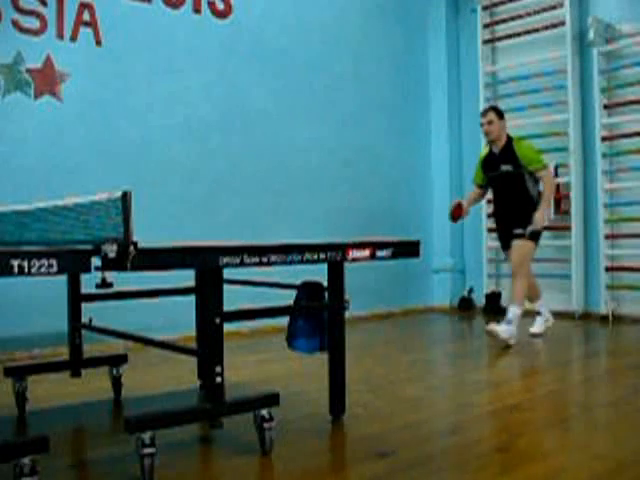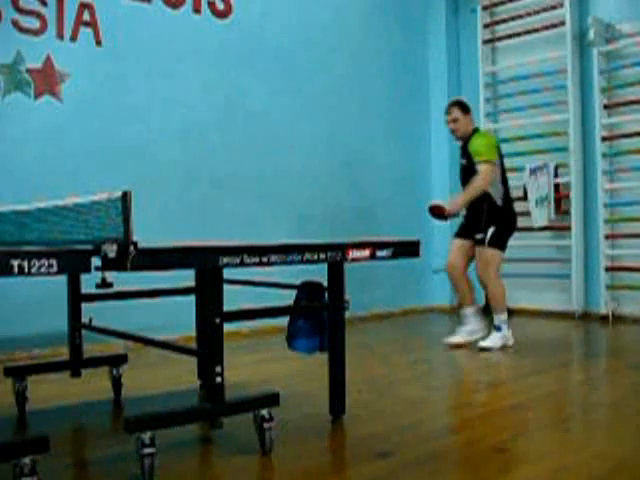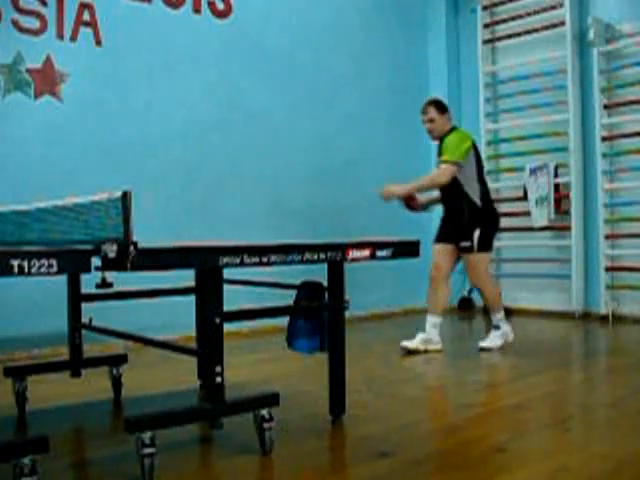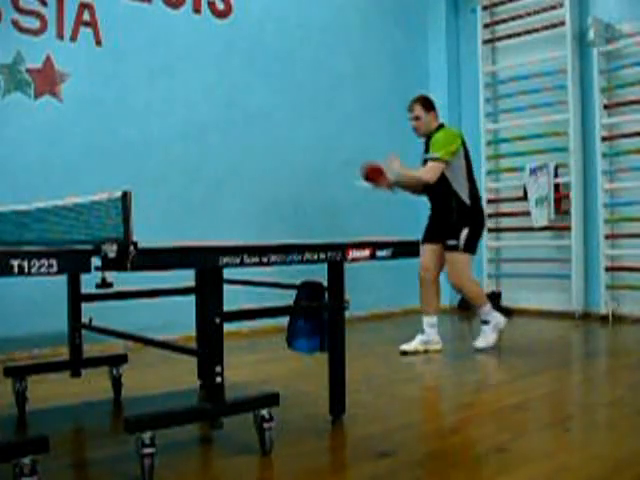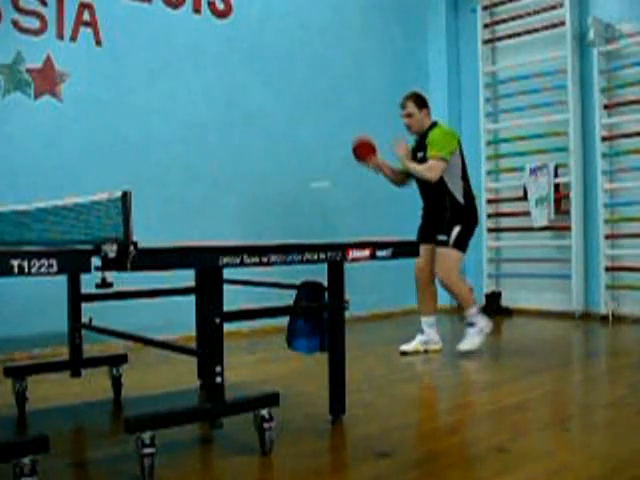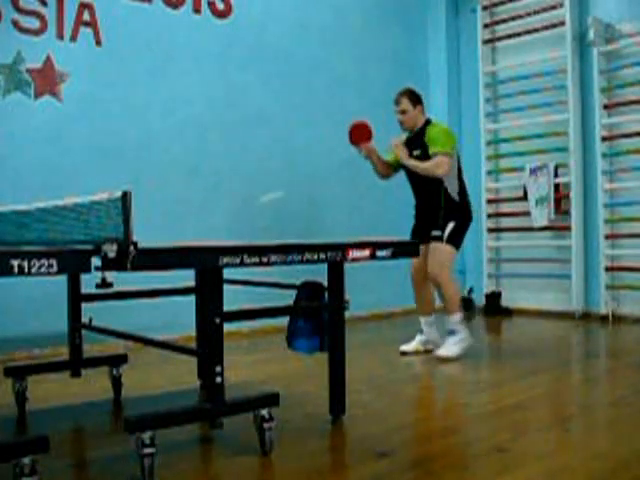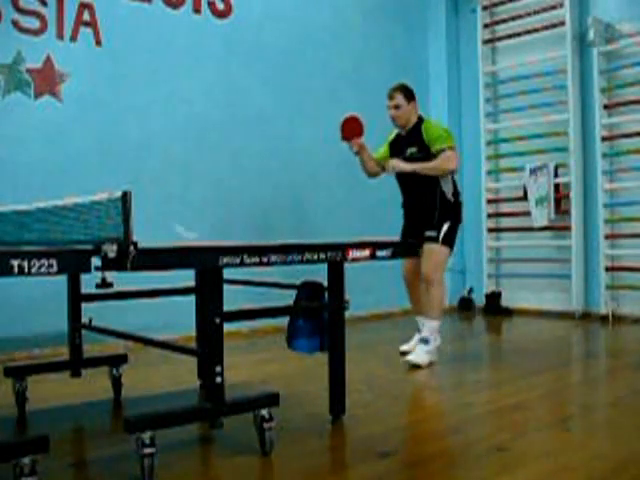
dt=0.4s
person 1, frame 1
left shoulder: (522, 148)
right shoulder: (485, 158)
left elbow: (547, 179)
right elbow: (479, 189)
left wrist: (542, 209)
right wrist: (466, 204)
left hip: (526, 219)
right hip: (504, 221)
left knee: (518, 267)
right knee: (520, 271)
left ankle: (509, 325)
right ankle: (542, 313)
person 1, frame 2
left shoulder: (482, 141)
right shoulder: (466, 147)
left elbow: (486, 176)
left wrist: (461, 199)
right wrist: (459, 205)
left hip: (495, 217)
right hip: (475, 217)
left knee: (486, 273)
right knee: (454, 266)
left ankle: (502, 330)
right ankle: (472, 323)
person 1, frame 3
left shoulder: (457, 139)
right shoulder: (446, 144)
left elbow: (443, 177)
left wrist: (405, 189)
right wrist: (428, 201)
left hip: (476, 218)
right hip: (454, 218)
left knee: (479, 276)
right knee: (438, 272)
left ankle: (501, 328)
right ankle: (431, 335)
person 1, frame 4
left shoulder: (446, 137)
right shoulder: (432, 142)
left elbow: (429, 176)
right elbow: (426, 186)
left wrist: (400, 170)
right wrist: (396, 183)
left hip: (463, 217)
right hip: (441, 217)
left knee: (458, 278)
right knee: (426, 272)
left ankle: (490, 319)
right ankle: (429, 335)
person 1, frame 5
left shoulder: (441, 135)
right shoulder: (419, 143)
left elbow: (431, 173)
right elbow: (403, 179)
left wrist: (405, 160)
right wrist: (381, 167)
left hip: (457, 215)
right hip: (433, 215)
left knee: (446, 275)
right knee: (422, 273)
left ankle: (477, 322)
right ankle: (428, 335)
person 1, frame 6
left shoulder: (437, 132)
right shoulder: (407, 141)
left elbow: (440, 168)
right elbow: (385, 172)
left wrist: (407, 160)
right wrist: (372, 155)
left hip: (450, 213)
right hip: (425, 215)
left knee: (438, 272)
right knee: (418, 273)
left ankle: (459, 332)
right ankle: (428, 334)
person 1, frame 7
left shoulder: (433, 130)
right shoulder: (395, 140)
left elbow: (450, 163)
right elbow: (374, 169)
left wrist: (408, 166)
right wrist: (361, 151)
left hip: (442, 213)
right hip: (414, 215)
left knee: (431, 274)
right knee: (411, 275)
left ankle: (429, 343)
right ankle: (425, 332)
